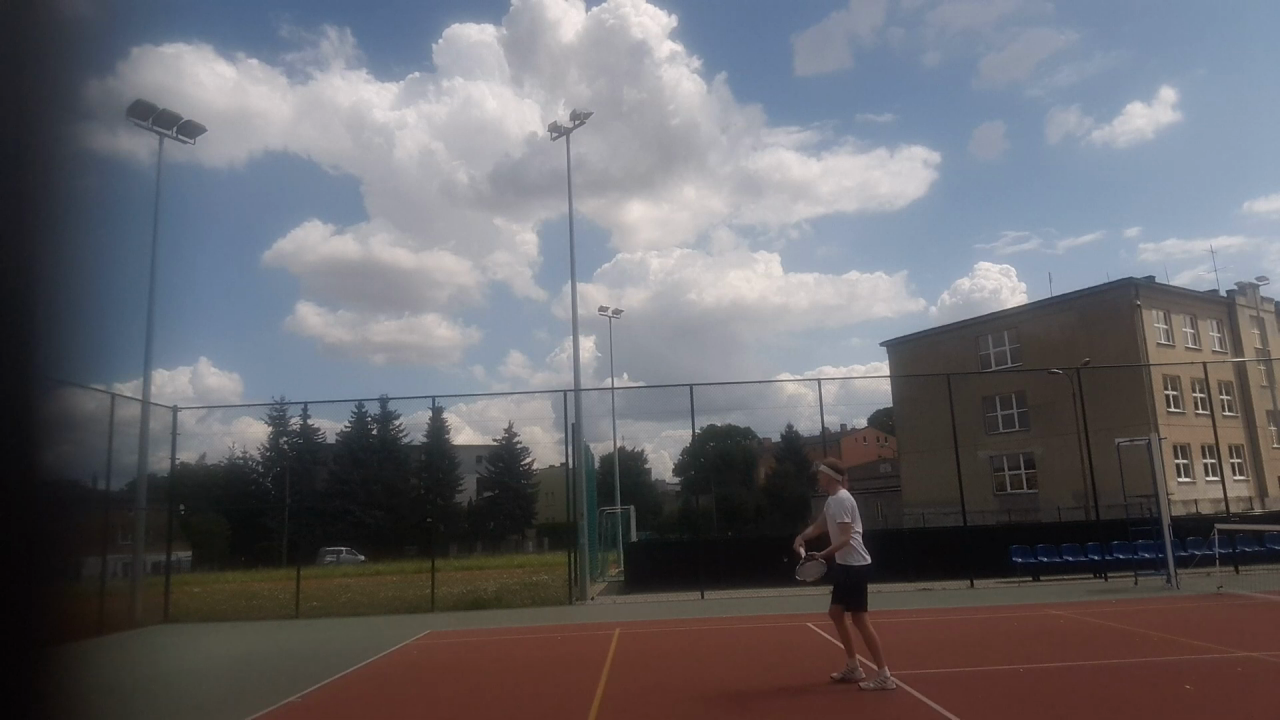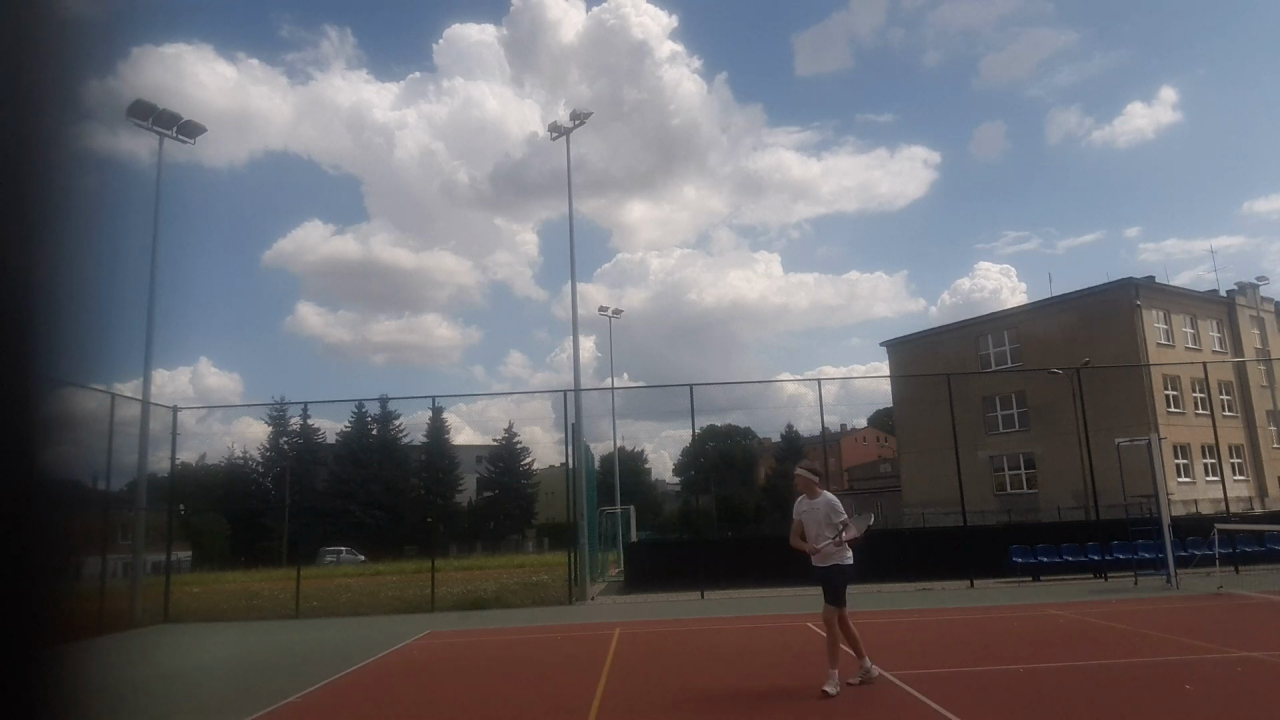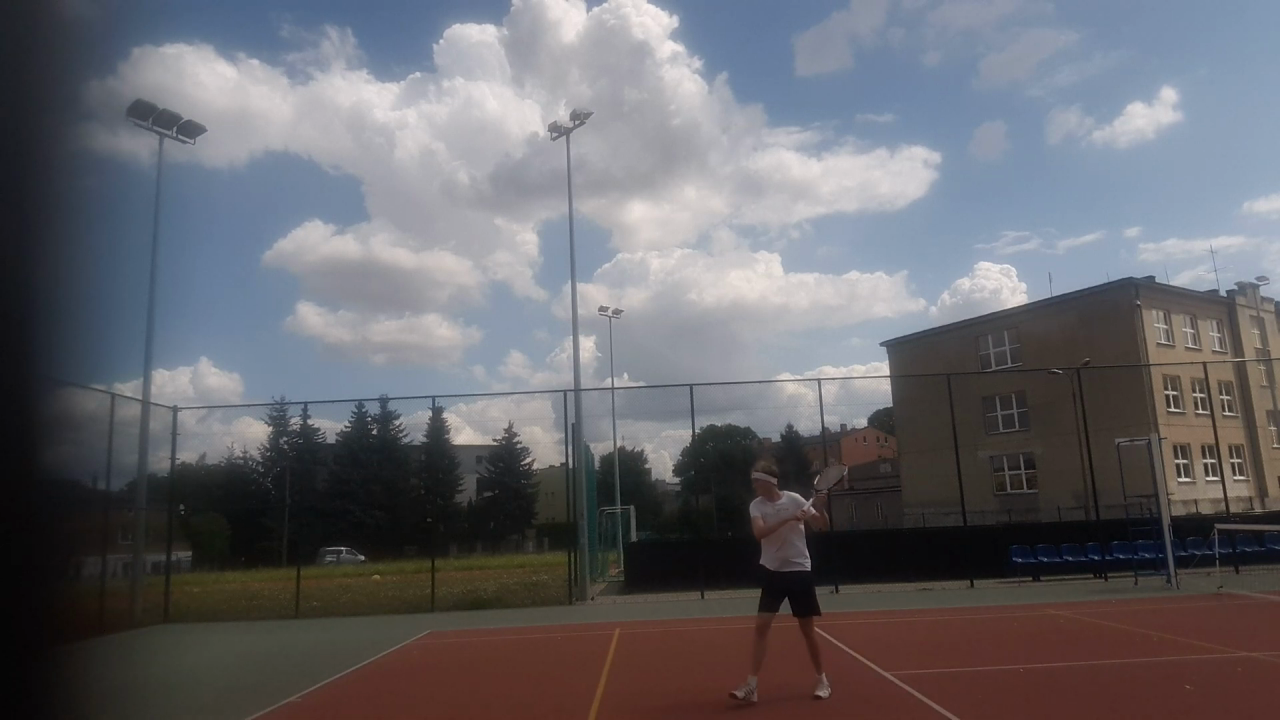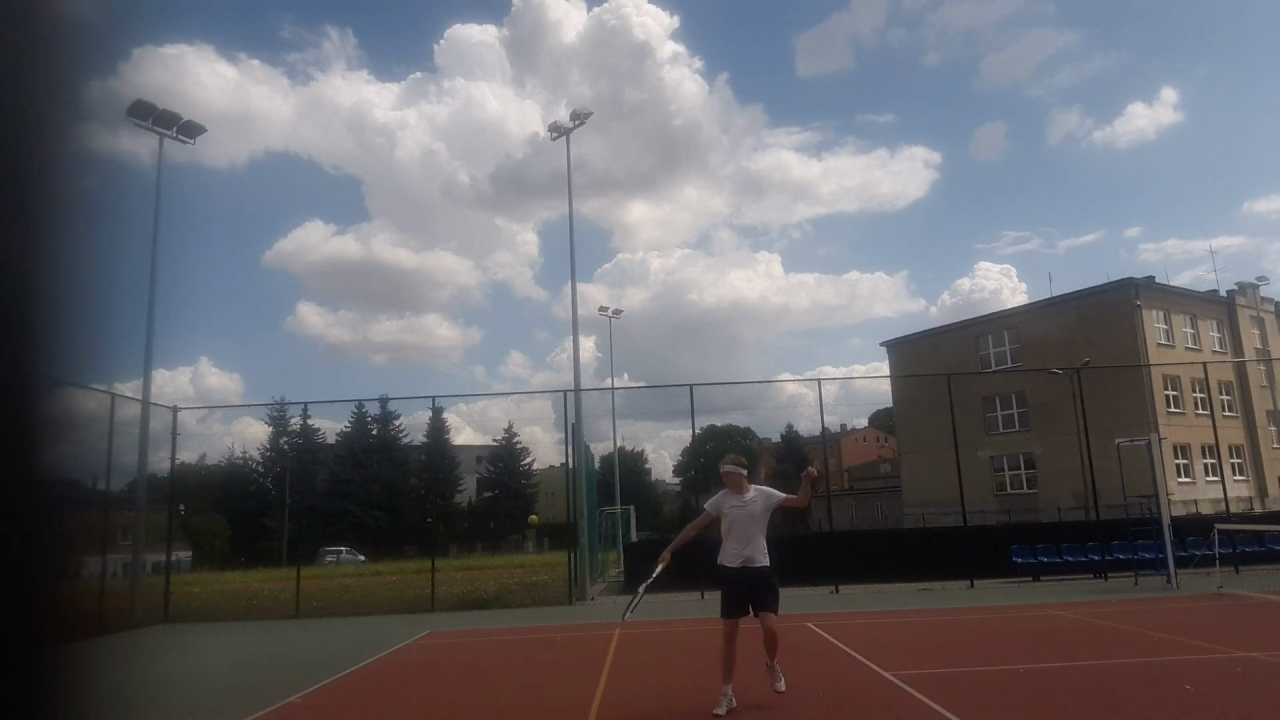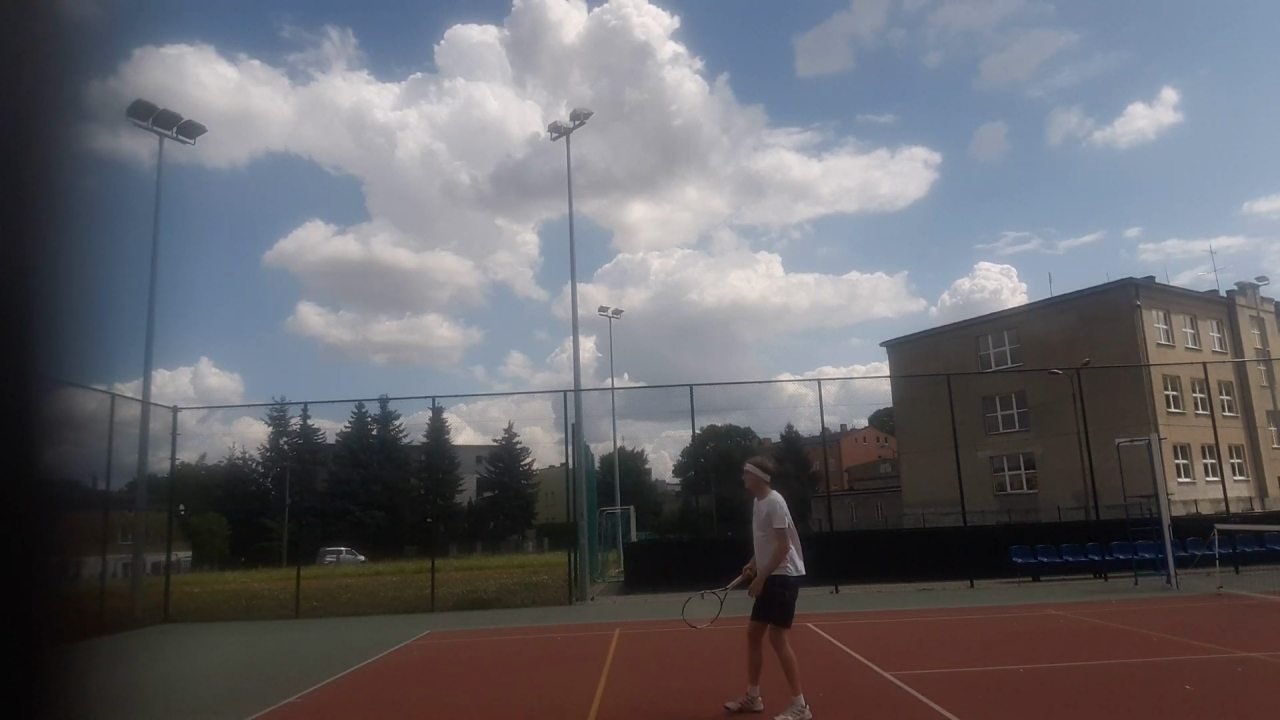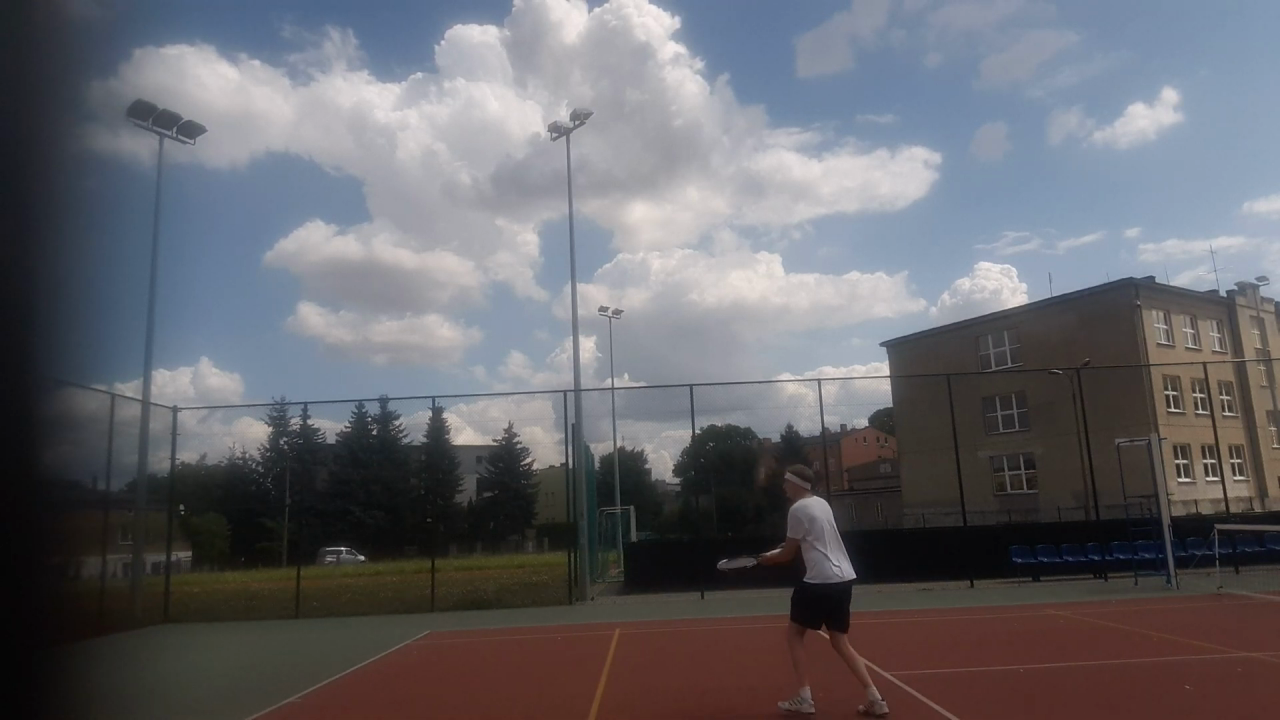
dt=0.5s
person 1, frame 1
left shoulder: (840, 500)
right shoulder: (833, 499)
left elbow: (845, 538)
right elbow: (819, 526)
left wrist: (823, 555)
right wrist: (801, 537)
left hip: (854, 566)
right hip: (846, 565)
left knee: (860, 620)
right knee: (836, 613)
left ankle: (884, 675)
right ankle: (853, 667)
person 1, frame 2
left shoulder: (829, 501)
right shoulder: (800, 503)
right elbow: (793, 538)
right wrist: (807, 547)
left hip: (839, 564)
right hip: (821, 566)
left knee: (829, 617)
right knee: (841, 619)
left ankle: (833, 677)
right ankle: (866, 667)
person 1, frame 3
left shoulder: (794, 500)
right shoulder: (756, 505)
left elbow: (822, 526)
right elbow: (759, 533)
left wrist: (821, 508)
right wrist: (788, 518)
left hip: (799, 571)
right hip: (772, 572)
left knee: (807, 629)
right knee: (761, 626)
left ankle: (822, 679)
right ankle: (751, 685)
person 1, frame 4
left shoulder: (764, 494)
right shoulder: (720, 499)
left elbow: (801, 502)
right elbow: (697, 525)
left wrist: (806, 481)
right wrist: (672, 548)
left hip: (760, 568)
right hip: (731, 570)
left knee: (769, 627)
right knee: (729, 632)
left ankle: (773, 664)
right ankle: (727, 695)
person 1, frame 5
left shoulder: (775, 502)
right shoulder: (758, 501)
left elbow: (783, 545)
left wrist: (761, 577)
right wrist: (754, 564)
left hip: (784, 578)
right hip: (768, 577)
left knee: (778, 638)
right knee: (754, 633)
right ankle: (751, 696)
person 1, frame 6
left shoulder: (798, 510)
right shoulder: (821, 504)
left elbow: (789, 553)
left wrist: (768, 559)
left hip: (819, 583)
right hip: (843, 580)
left knee: (794, 634)
right knee: (841, 643)
left ankle: (804, 697)
right ankle: (875, 699)
